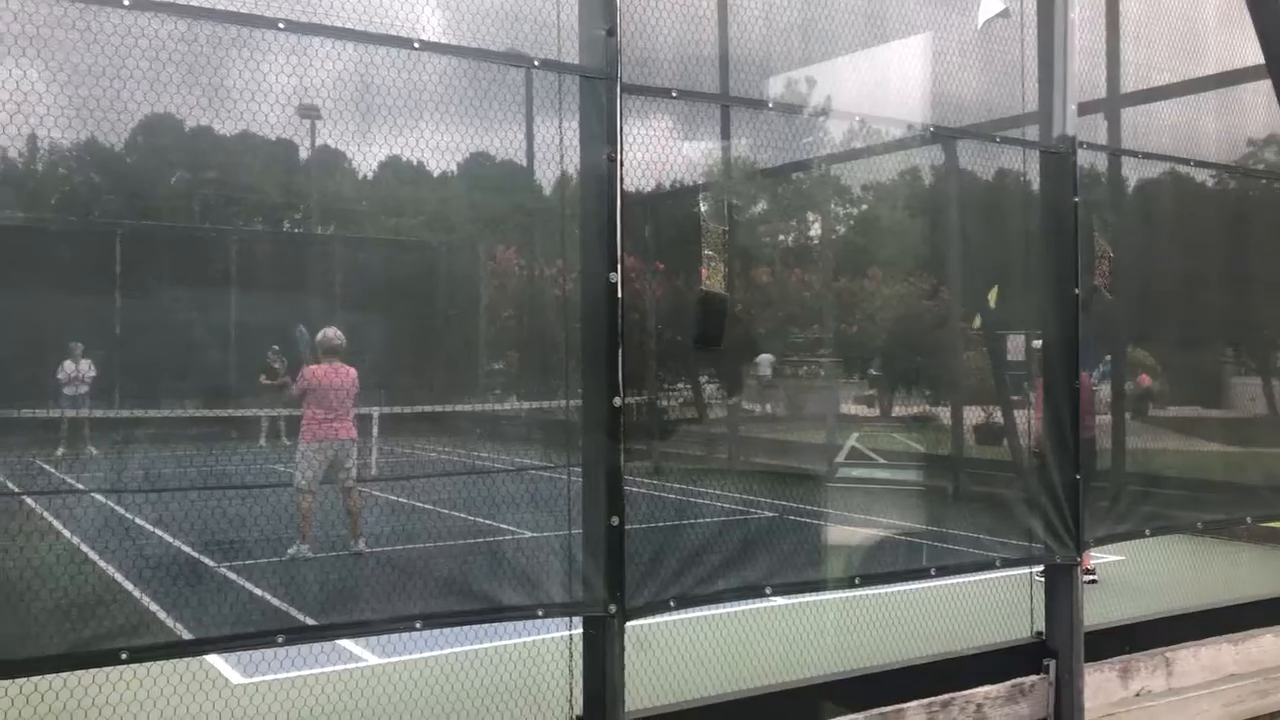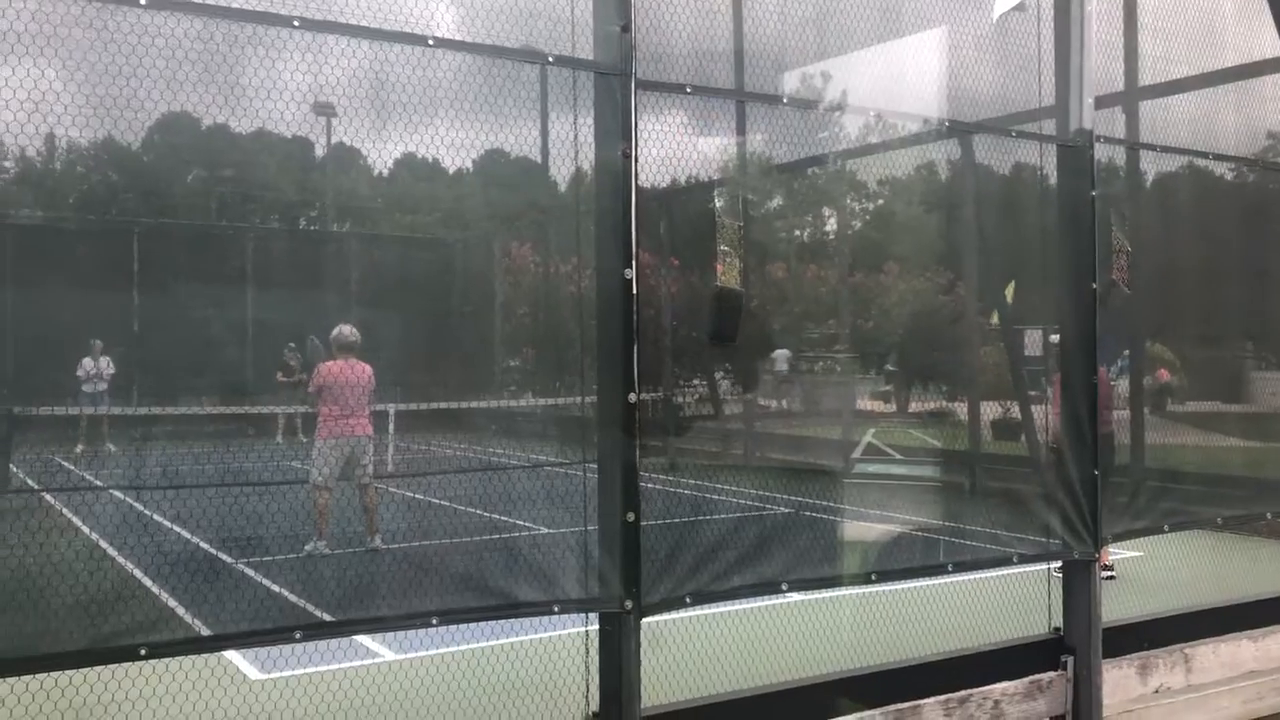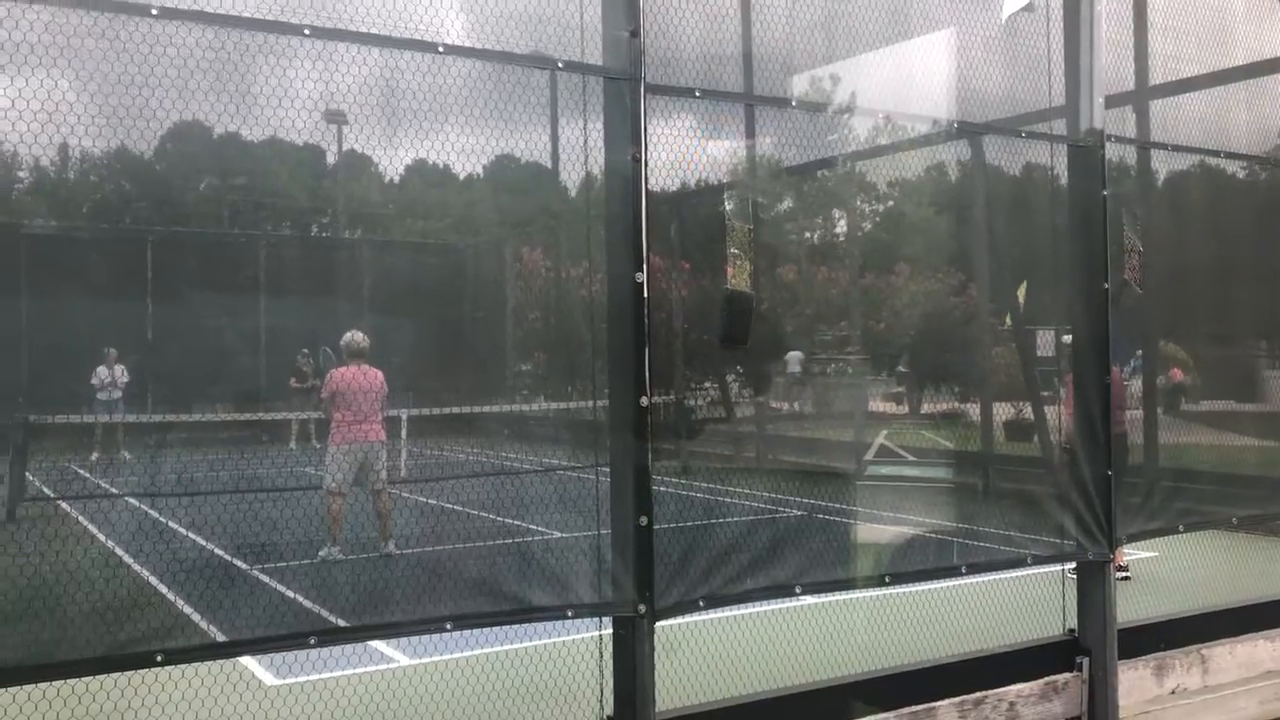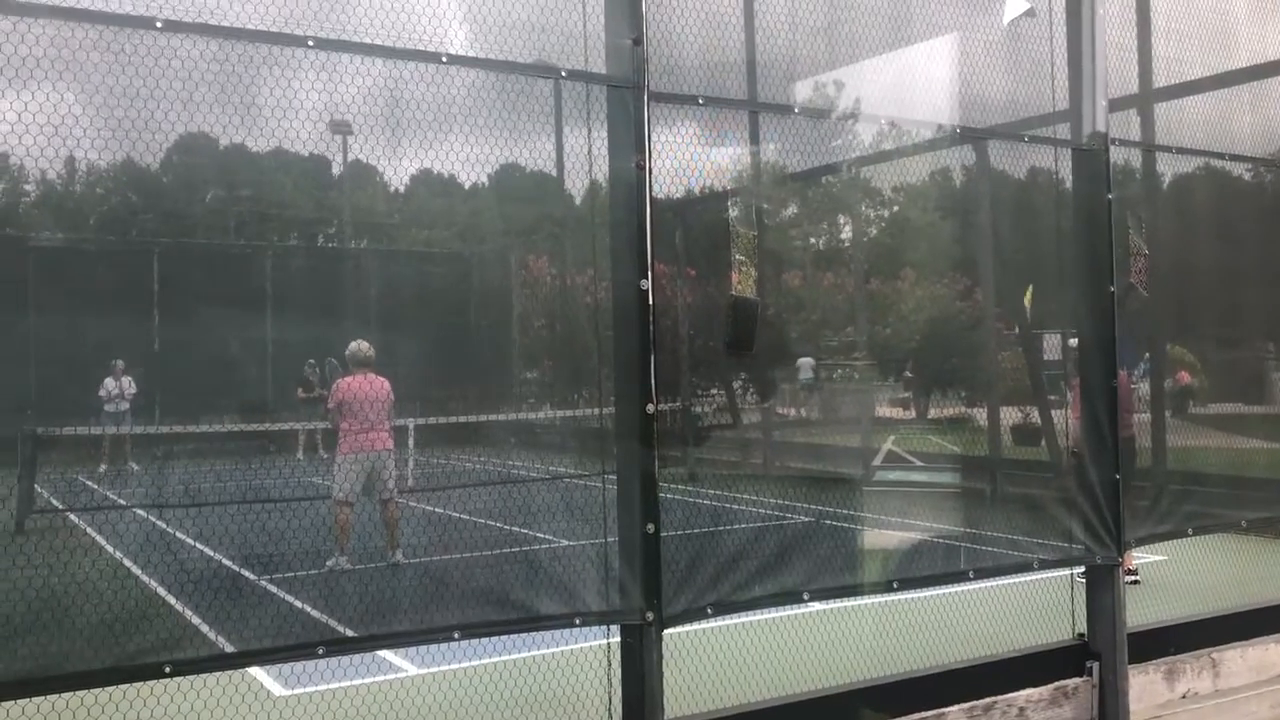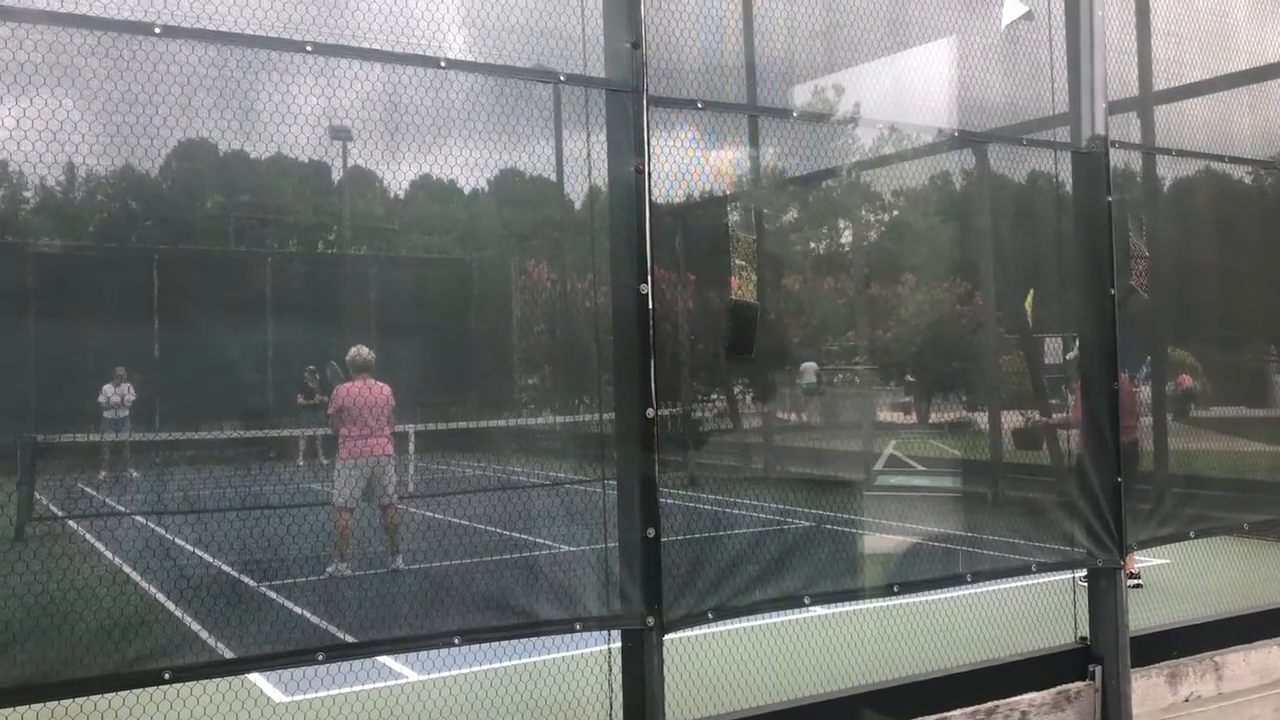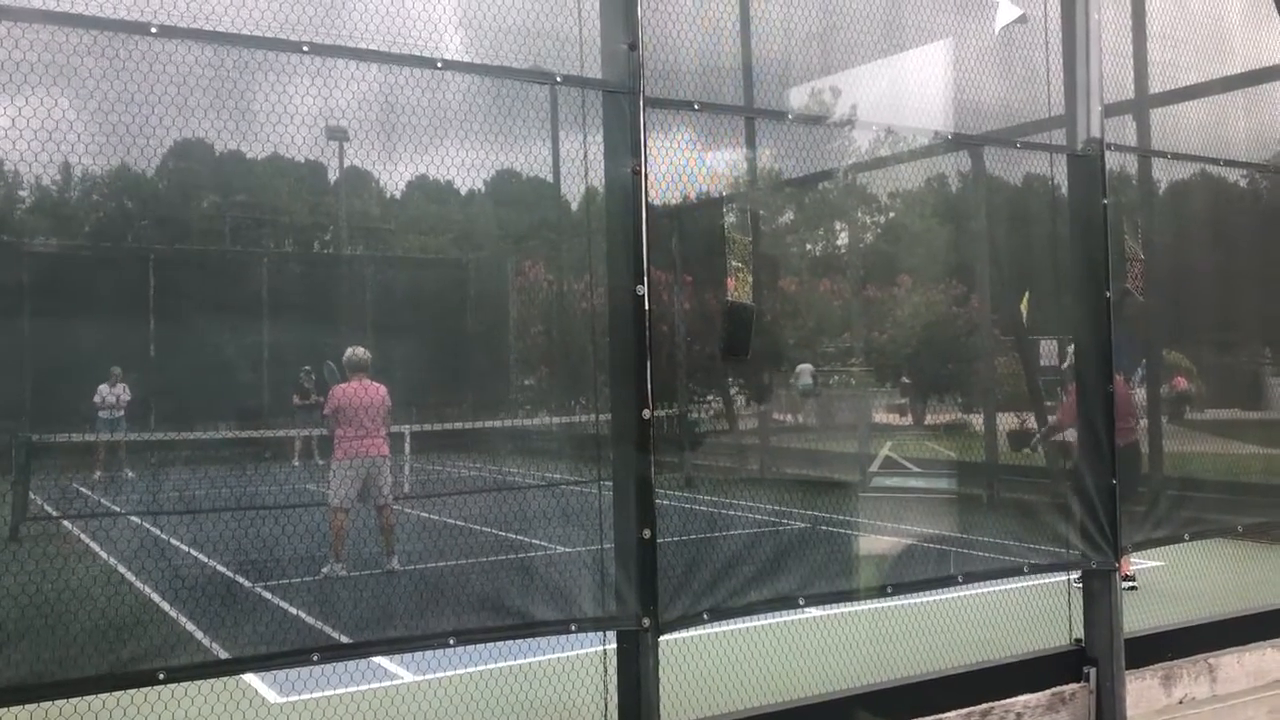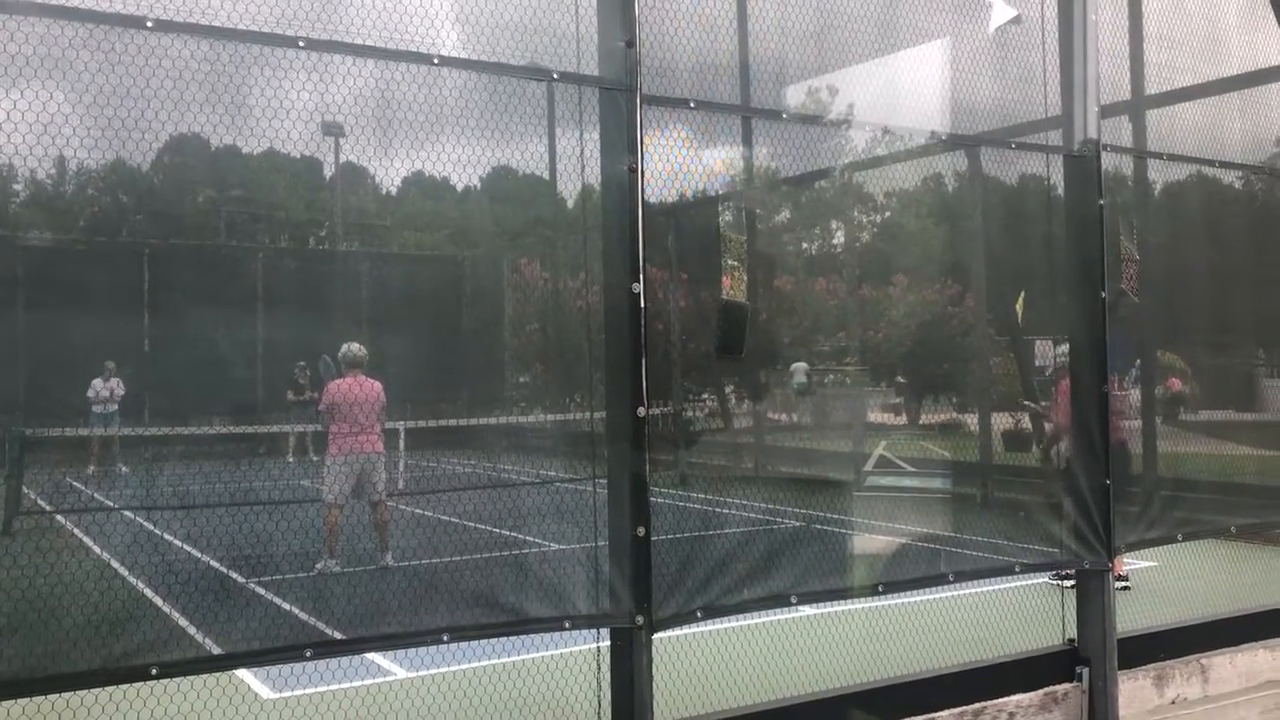
dt=0.3s
person 1, frame 1
left shoulder: (1047, 382)
right shoulder: (1084, 379)
left elbow: (1043, 421)
right elbow: (1090, 414)
left wrist: (1038, 448)
right hip: (1084, 446)
right ankle: (1086, 565)
person 1, frame 2
left shoulder: (1065, 377)
right shoulder: (1102, 374)
left elbow: (1060, 416)
right elbow: (1108, 408)
left wrist: (1055, 443)
right hip: (1102, 442)
right ankle: (1104, 561)
person 1, frame 3
right shoulder: (1115, 373)
left elbow: (1073, 416)
right elbow: (1121, 408)
left wrist: (1068, 445)
right hip: (1116, 442)
right ankle: (1119, 562)
person 1, frame 4
right shoulder: (1121, 377)
left elbow: (1082, 420)
right elbow: (1128, 411)
left wrist: (1076, 448)
right hip: (1124, 445)
right ankle: (1128, 566)
person 1, frame 5
right shoulder: (1124, 379)
left elbow: (1077, 421)
right elbow: (1133, 414)
left wrist: (1048, 422)
right hip: (1127, 448)
right ankle: (1130, 569)
person 1, frame 6
right shoulder: (1119, 381)
left elbow: (1063, 422)
right elbow: (1133, 417)
left wrist: (1041, 437)
right hip: (1129, 450)
right knee: (1118, 510)
right ankle: (1126, 571)
person 1, frame 7
left shoulder: (1066, 386)
left elbow: (1061, 427)
right elbow: (1117, 414)
left wrist: (1046, 448)
right hip: (1117, 450)
left ankle: (1071, 570)
right ankle: (1118, 571)
person 2, frame 1
left shoulder: (310, 373)
right shoulder: (352, 374)
left elbow: (293, 395)
left hip: (315, 438)
right hip: (346, 437)
left knee: (306, 490)
right knee: (350, 488)
left ankle: (304, 544)
right ankle: (357, 540)
person 2, frame 2
left shoulder: (324, 370)
right shoulder: (367, 371)
left elbow: (315, 401)
left hip: (331, 435)
right hip: (361, 434)
left knee: (322, 487)
right knee: (367, 485)
left ankle: (320, 541)
right ankle: (374, 537)
person 2, frame 3
left shoulder: (335, 376)
right shoulder: (379, 376)
left elbow: (328, 410)
left hip: (344, 441)
right hip: (375, 439)
left knee: (335, 492)
right knee: (380, 491)
left ankle: (334, 546)
right ankle: (387, 542)
person 2, frame 4
left shoulder: (341, 386)
right shoulder: (385, 385)
left elbow: (335, 422)
left hip: (352, 450)
right hip: (382, 448)
left knee: (343, 502)
right knee: (389, 500)
left ankle: (342, 556)
right ankle: (395, 551)
person 2, frame 5
left shoulder: (341, 392)
right shoulder: (385, 390)
left elbow: (336, 427)
left hip: (351, 455)
right hip: (383, 453)
left knee: (343, 508)
right knee: (389, 505)
left ankle: (342, 562)
right ankle: (395, 557)
person 2, frame 6
left shoulder: (337, 392)
right shoulder: (382, 391)
left elbow: (332, 427)
right elbow: (386, 425)
left hip: (347, 456)
right hip: (378, 454)
left knee: (339, 509)
right knee: (384, 506)
left ankle: (337, 563)
right ankle: (391, 558)
person 2, frame 7
left shoulder: (333, 388)
right shoulder: (377, 387)
left elbow: (327, 423)
right elbow: (381, 420)
left hip: (341, 452)
right hip: (373, 450)
left knee: (333, 505)
right knee: (379, 502)
left ankle: (331, 559)
right ankle: (385, 554)
